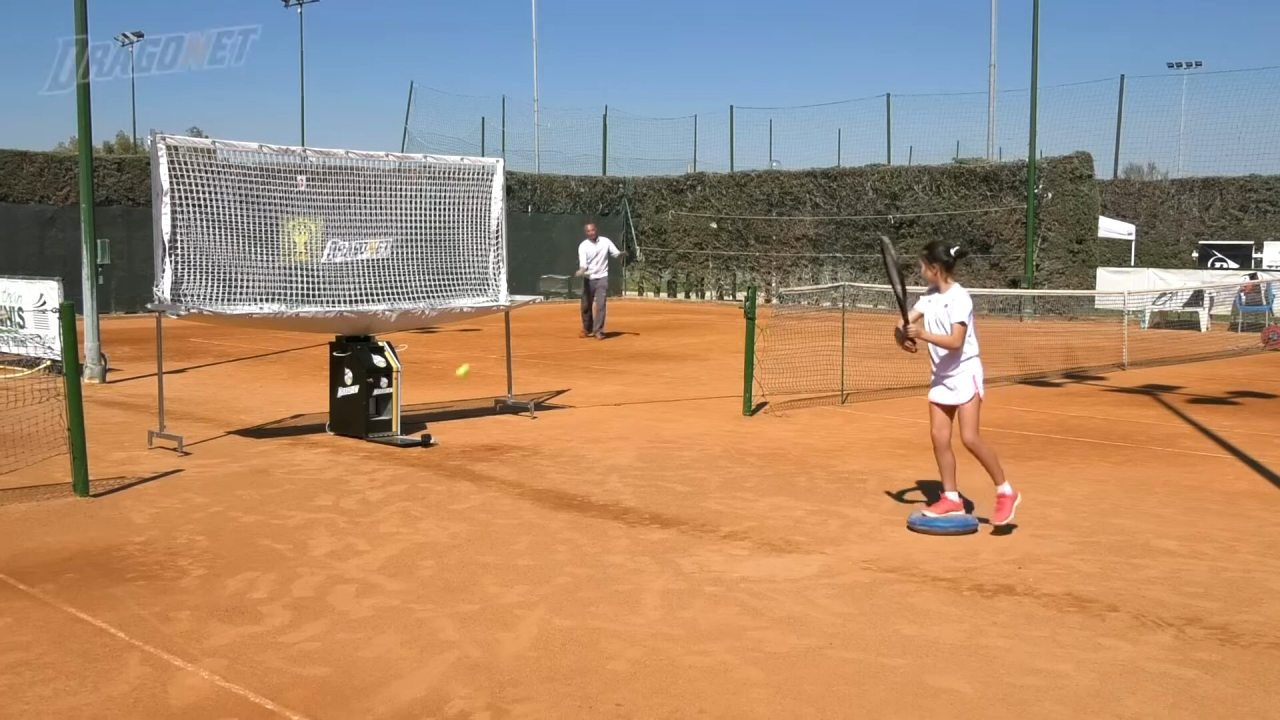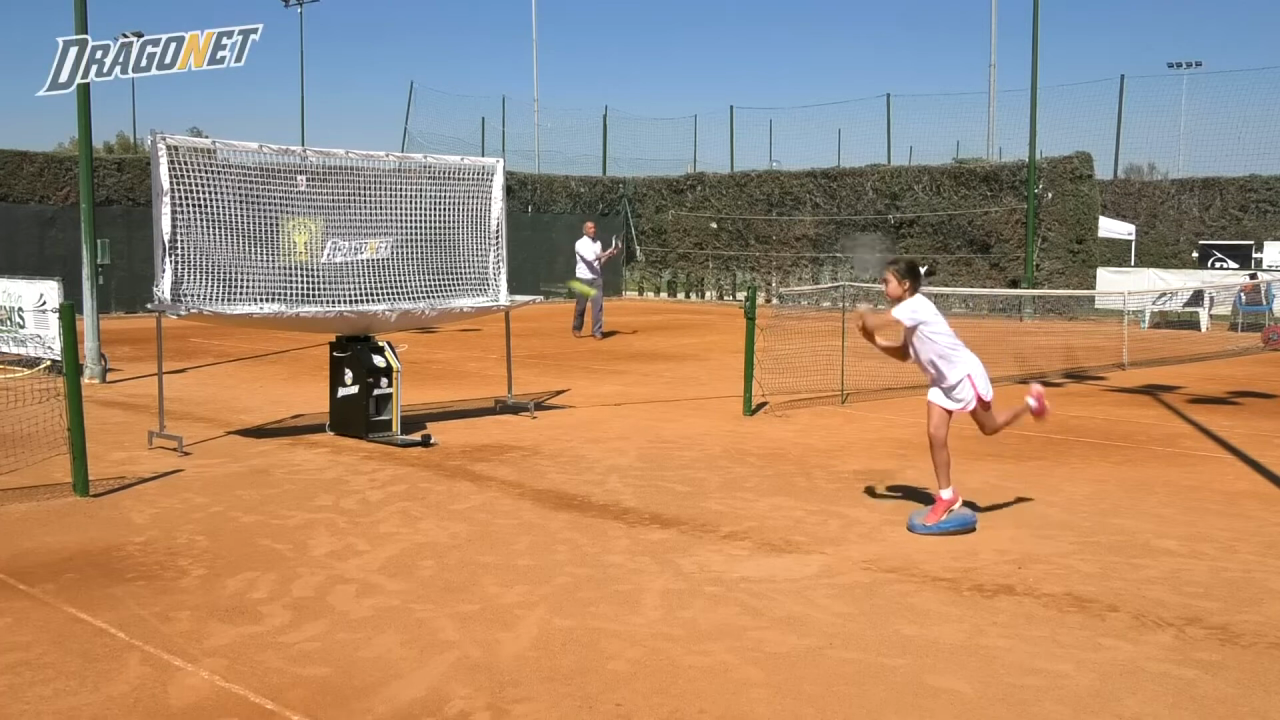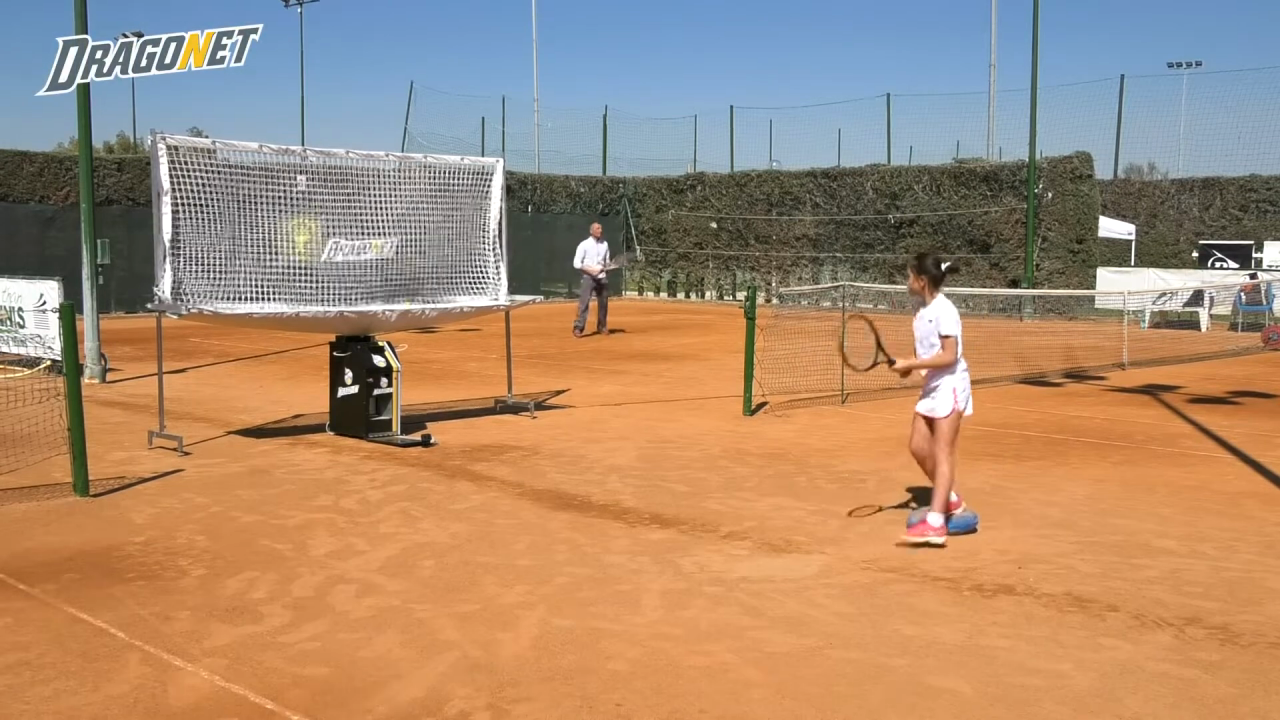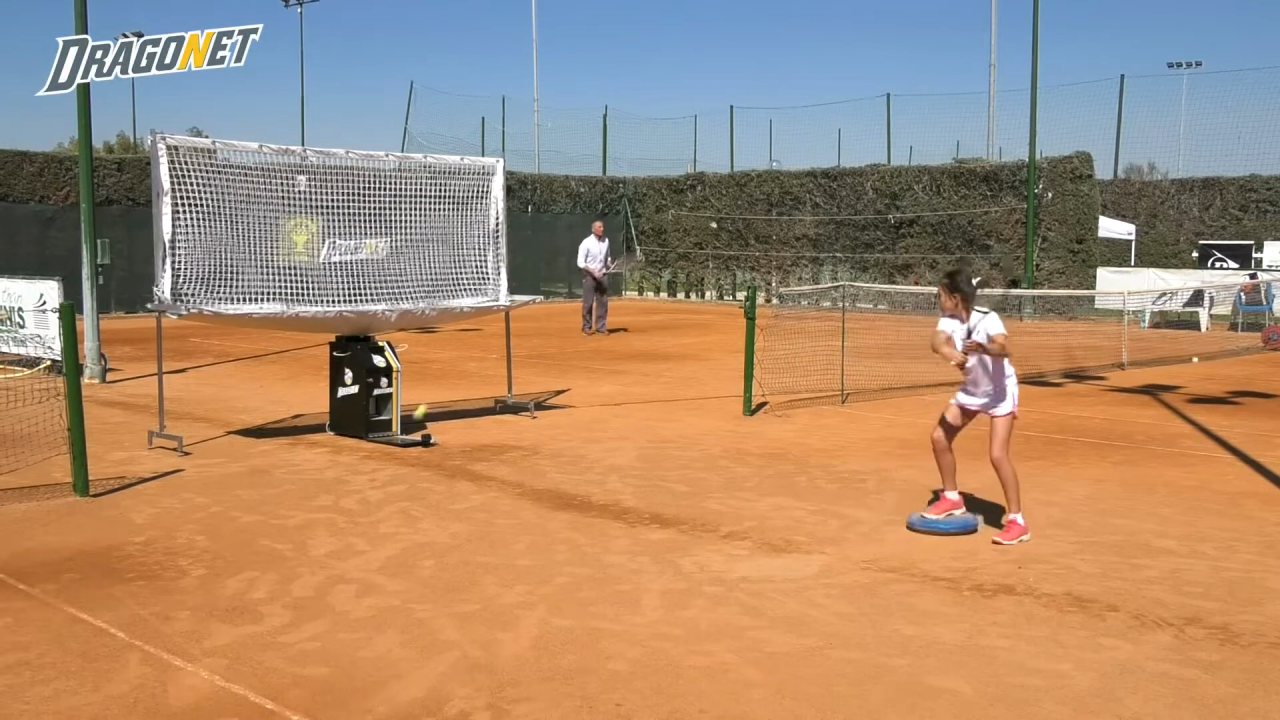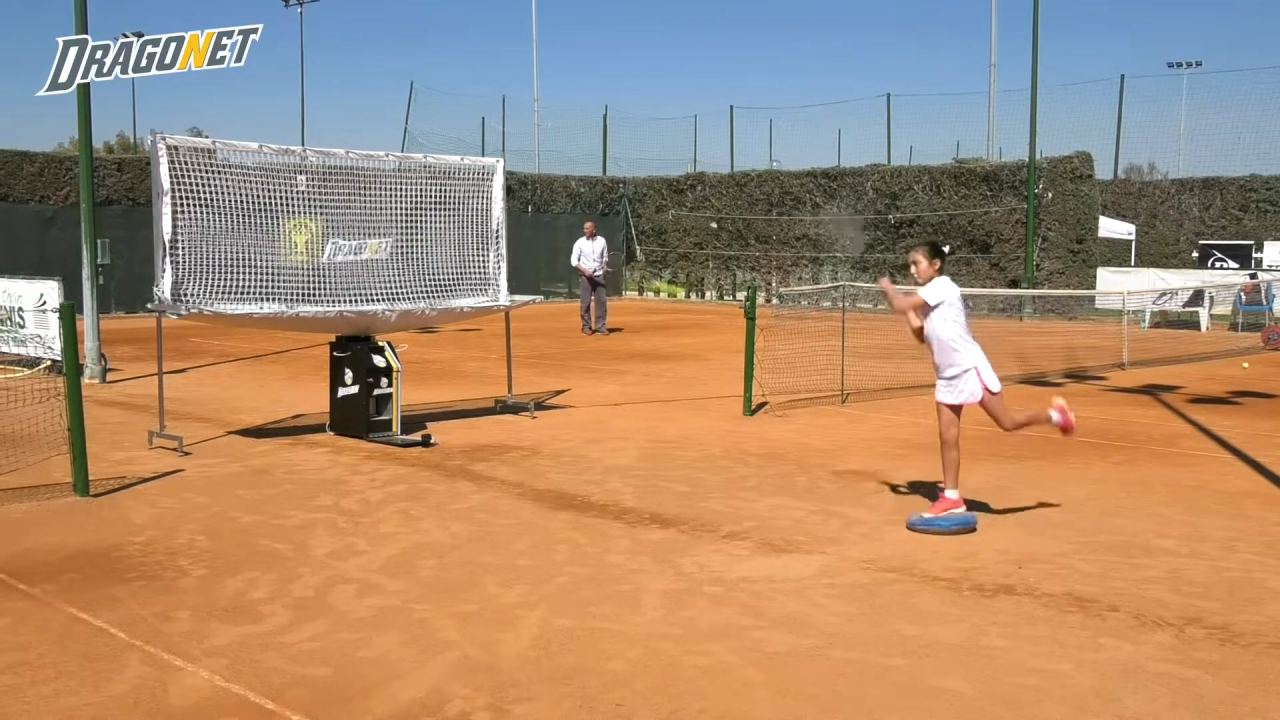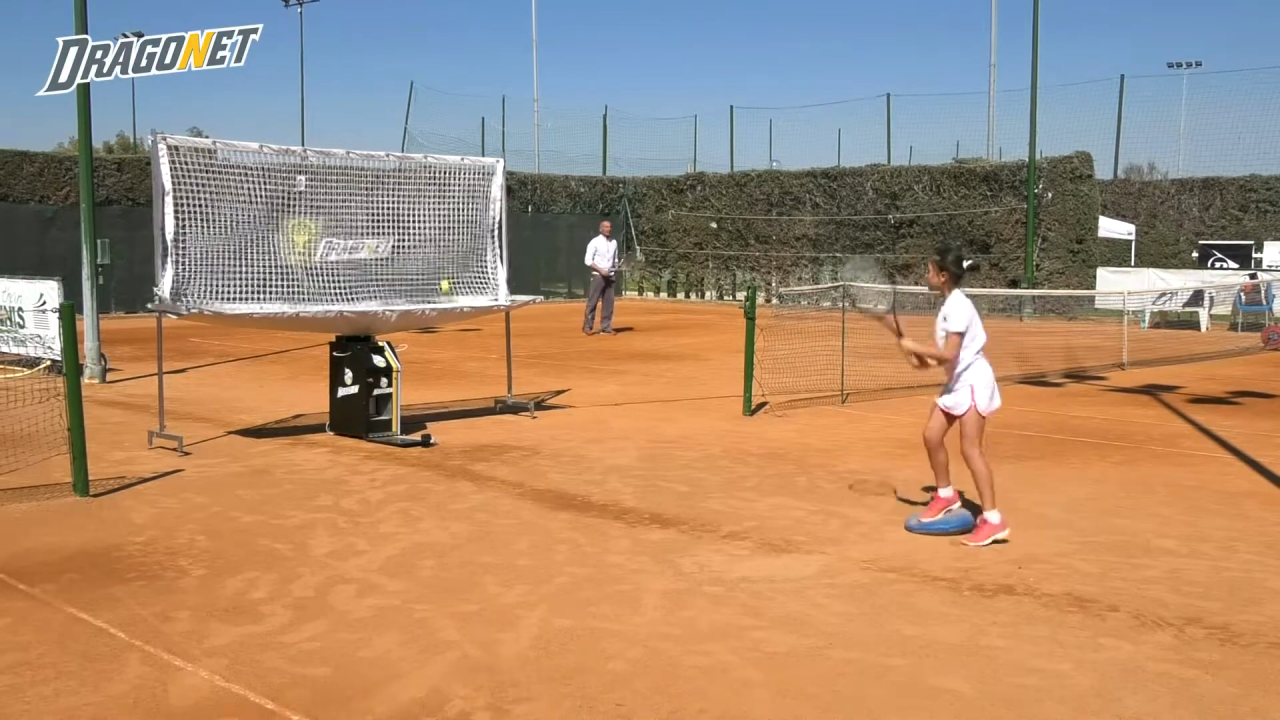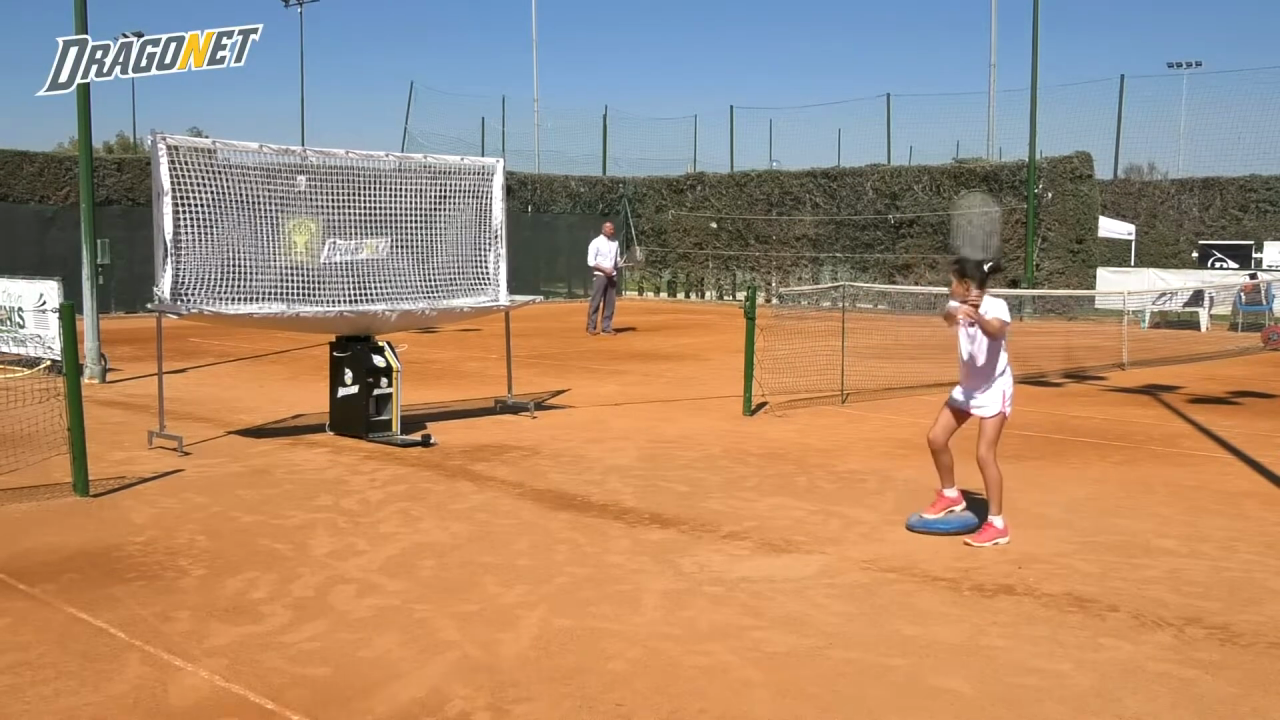
dt=0.7s
person 1, frame 1
left shoulder: (960, 298)
right shoulder: (929, 295)
left elbow: (955, 343)
right elbow: (908, 321)
left wrist: (921, 335)
right wrist: (904, 335)
left hip: (965, 374)
right hip: (941, 376)
left knee: (970, 438)
right knee: (939, 438)
left ankle: (1005, 493)
right ankle: (951, 499)
person 1, frame 2
left shoulder: (914, 305)
right shoulder: (911, 317)
left elbow: (877, 323)
right elbow: (902, 354)
left wrist: (865, 316)
right wrist: (875, 341)
left hip: (966, 375)
right hip: (942, 381)
left knee: (991, 426)
right knee: (936, 436)
left ankle: (1031, 400)
right ankle: (946, 497)
person 1, frame 3
left shoulder: (945, 311)
right shoulder: (921, 308)
left elbow: (949, 357)
left wrist: (910, 364)
right wrist: (910, 365)
left hip: (951, 386)
right hip: (933, 387)
left knee: (941, 451)
right knee: (918, 447)
left ankle: (935, 523)
right ankle: (949, 500)
person 1, frame 4
left shoulder: (987, 319)
right shoulder: (948, 321)
left elbow: (1003, 349)
right elbow: (937, 342)
left wrist: (983, 347)
right wrist: (950, 354)
left hip: (1000, 392)
right hip: (971, 391)
left knee: (998, 455)
right knee: (939, 438)
left ankle: (1017, 521)
right ankle: (951, 499)
person 1, frame 5
left shoulder: (942, 287)
right shoulder: (923, 297)
left elbow: (904, 306)
right elbow: (922, 336)
left wrist: (888, 289)
right wrist: (914, 322)
left hip: (970, 368)
right hip: (947, 375)
left knee: (1007, 422)
right knee: (947, 437)
left ankle: (1055, 414)
right ankle: (951, 499)
person 1, frame 6
left shoulder: (957, 306)
right shoulder: (950, 304)
left elbow: (949, 354)
left wrist: (914, 347)
right wrist: (923, 354)
left hip: (973, 382)
right hip: (957, 383)
left knee: (971, 450)
right knee: (932, 437)
left ankle: (993, 521)
right ankle: (946, 497)
person 1, frame 7
left shoulder: (996, 306)
right shoulder: (958, 304)
left elbow: (995, 330)
right elbow: (948, 314)
left wrist: (978, 317)
right wrist: (958, 312)
left hip: (994, 389)
right hip: (967, 387)
left knee: (985, 454)
right knee: (936, 438)
left ankle: (996, 524)
right ankle: (950, 496)
